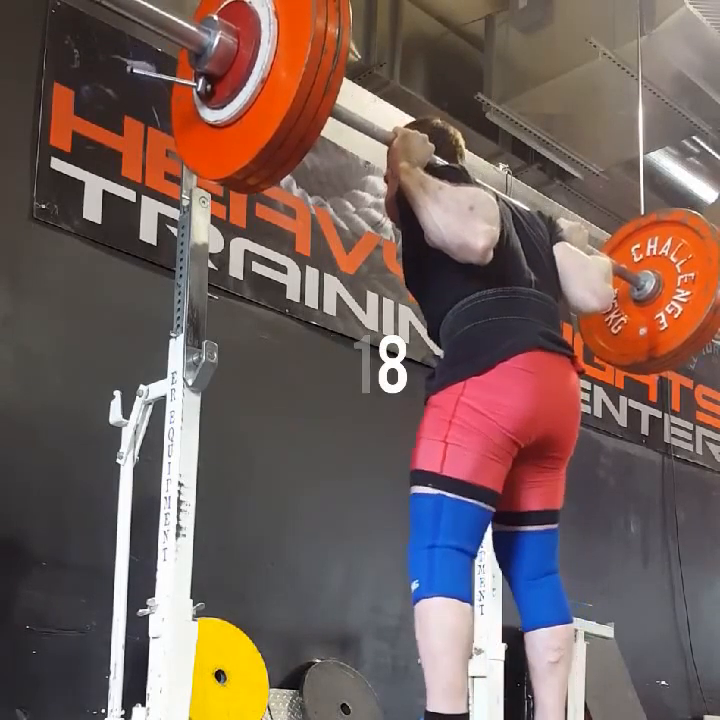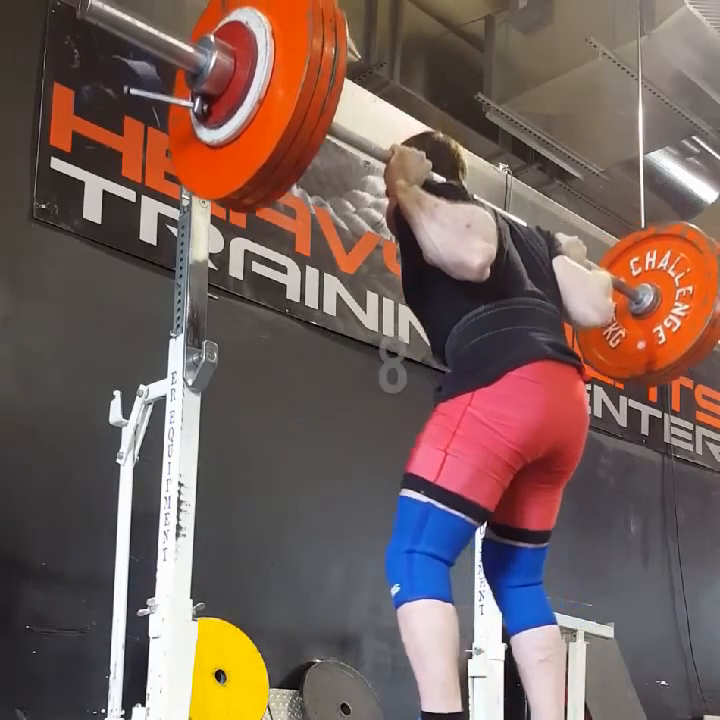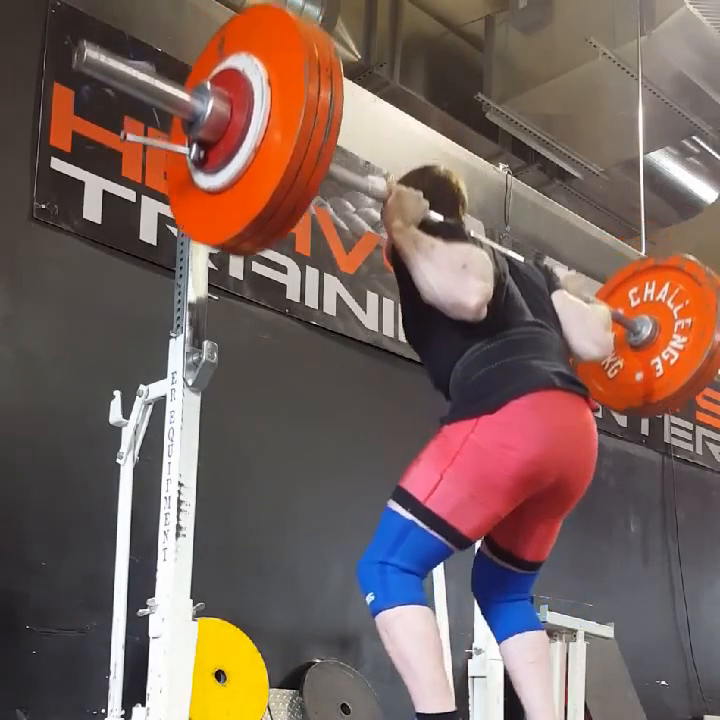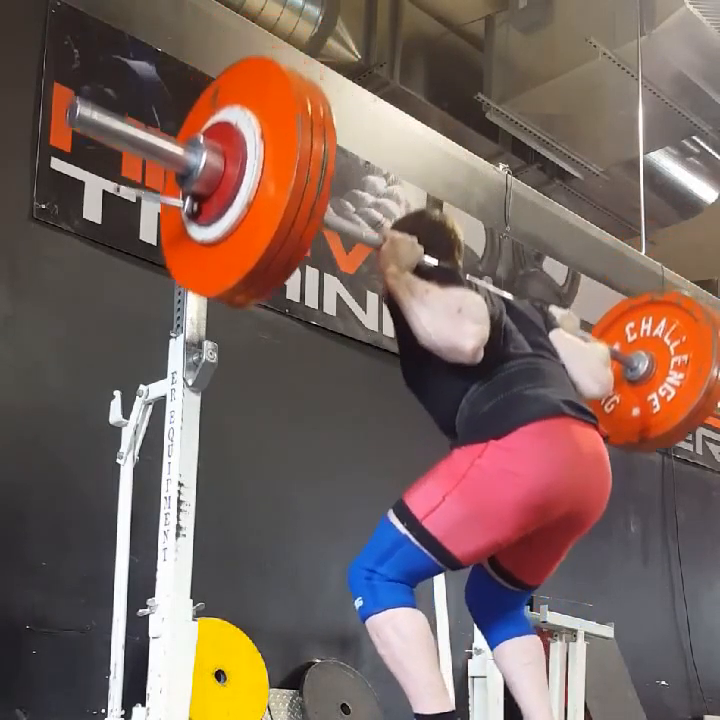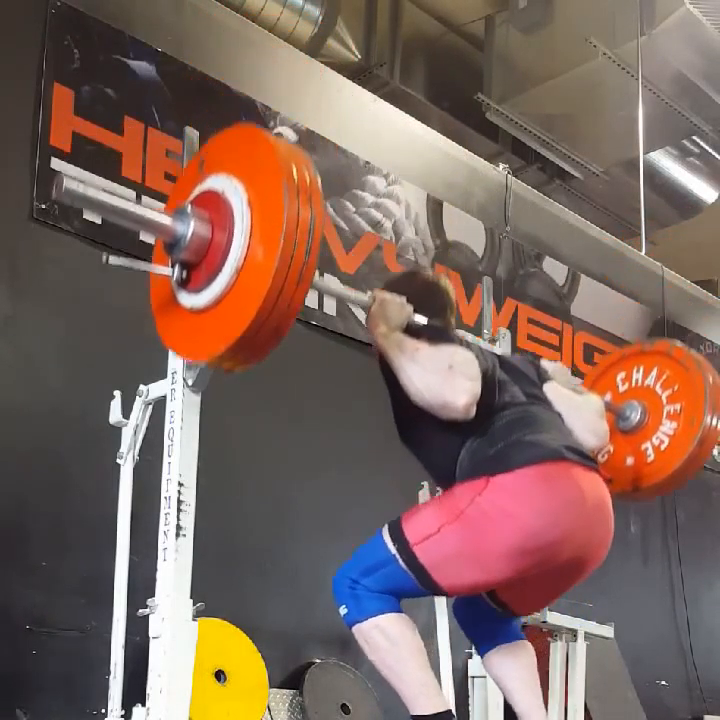
dt=0.3s
person 1, frame 1
left shoulder: (431, 186)
right shoulder: (525, 215)
left elbow: (474, 236)
right elbow: (595, 293)
left wrist: (407, 168)
right wrist: (577, 245)
left hip: (490, 378)
right hip: (554, 386)
left knee: (438, 556)
right knee: (533, 568)
person 1, frame 2
left shoulder: (431, 204)
right shoulder: (523, 231)
left elbow: (472, 255)
right elbow: (596, 309)
left wrist: (405, 188)
right wrist: (573, 260)
left hip: (503, 389)
right hip: (564, 401)
left knee: (414, 557)
right knee: (515, 574)
person 1, frame 3
left shoulder: (432, 240)
right shoulder: (522, 265)
left elbow: (467, 295)
right elbow: (596, 341)
left wrist: (403, 228)
right wrist: (568, 293)
left hip: (509, 418)
right hip: (572, 431)
left knee: (388, 568)
right knee: (503, 587)
person 1, frame 4
left shoulder: (426, 290)
right shoulder: (514, 307)
left elbow: (464, 339)
right elbow: (597, 381)
left wrist: (396, 275)
right wrist: (566, 333)
left hip: (525, 452)
right hip: (588, 465)
left knee: (376, 576)
right knee: (493, 598)
person 1, frame 5
left shoulder: (418, 345)
right shoulder: (508, 360)
left elbow: (457, 395)
right elbow: (593, 431)
left wrist: (386, 334)
right wrist: (559, 385)
left hip: (525, 497)
right hip: (590, 510)
left knee: (360, 586)
right knee: (484, 612)
